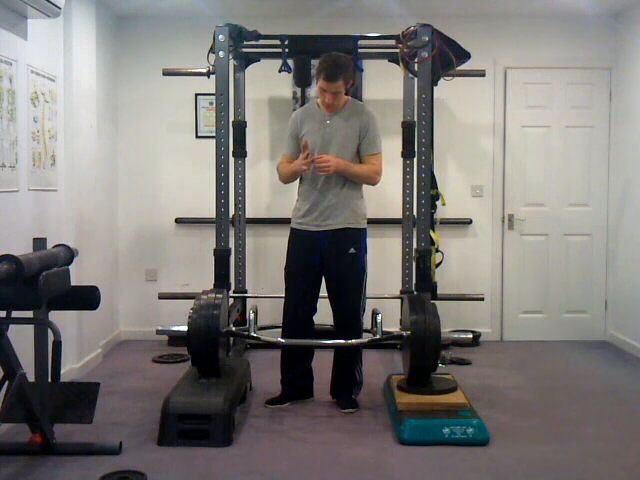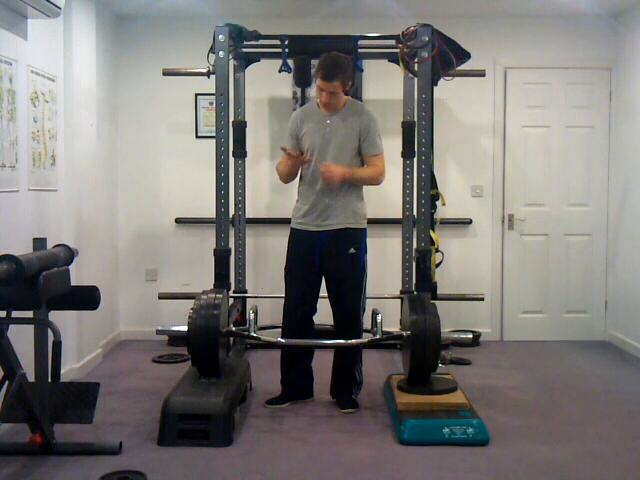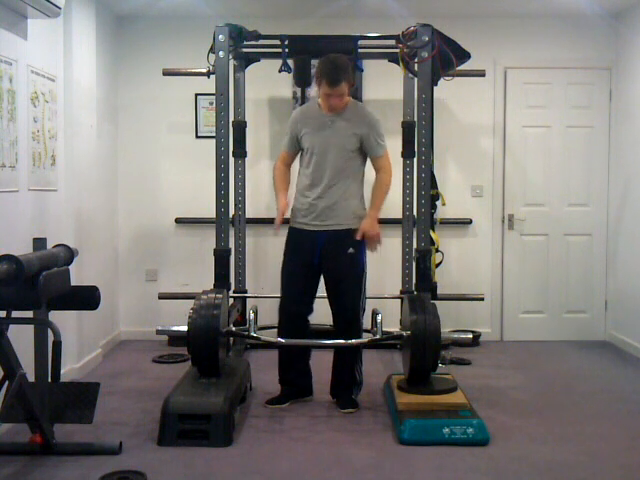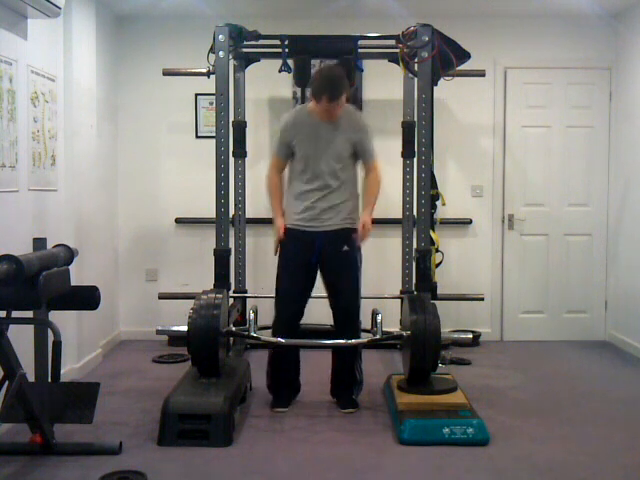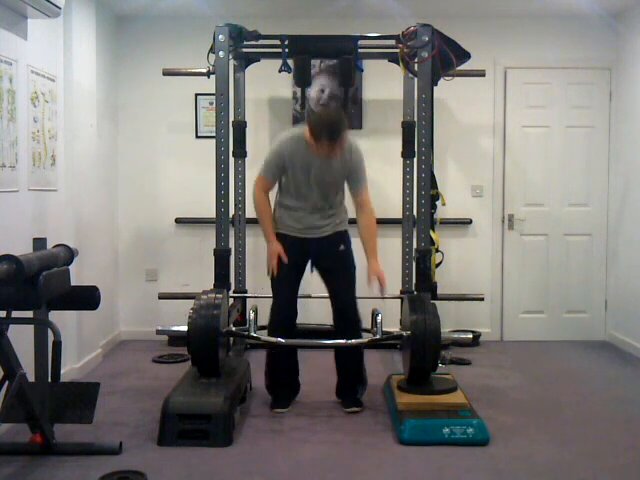
dt=0.3s
person 1, frame 1
left shoulder: (363, 118)
right shoulder: (300, 117)
left elbow: (374, 172)
right elbow: (283, 172)
left wrist: (340, 164)
right wrist: (299, 165)
left hip: (347, 229)
right hip: (304, 228)
left knee: (348, 315)
right knee: (296, 312)
left ankle: (346, 388)
right ankle: (295, 385)
person 1, frame 2
left shoulder: (363, 118)
right shoulder: (301, 117)
left elbow: (378, 173)
right elbow: (283, 174)
left wrist: (345, 171)
right wrist: (291, 163)
left hip: (347, 230)
right hip: (303, 228)
left knee: (348, 315)
right knee: (296, 312)
left ankle: (345, 389)
right ankle: (295, 385)
person 1, frame 3
left shoulder: (365, 120)
right shoulder: (301, 117)
left elbow: (384, 170)
right elbow: (283, 162)
left wrist: (372, 217)
right wrist: (282, 198)
left hip: (346, 231)
right hip: (302, 228)
left knee: (347, 315)
right knee: (292, 310)
left ankle: (345, 389)
right ankle: (294, 385)
person 1, frame 4
left shoulder: (356, 124)
right shoulder: (292, 123)
left elbow: (372, 172)
right elbow: (276, 170)
left wrist: (366, 212)
right wrist: (278, 215)
left hip: (341, 230)
right hip: (297, 230)
left knee: (346, 314)
right knee: (287, 312)
left ankle: (346, 389)
right ankle: (283, 388)
person 1, frame 5
left shoulder: (351, 153)
right shoulder: (286, 147)
left elbow: (363, 207)
right elbow: (260, 189)
left wrist: (373, 259)
right wrist: (271, 239)
left hip: (333, 235)
right hip: (288, 235)
left knee: (346, 309)
right knee: (283, 310)
left ankle: (351, 389)
right ankle: (282, 388)
